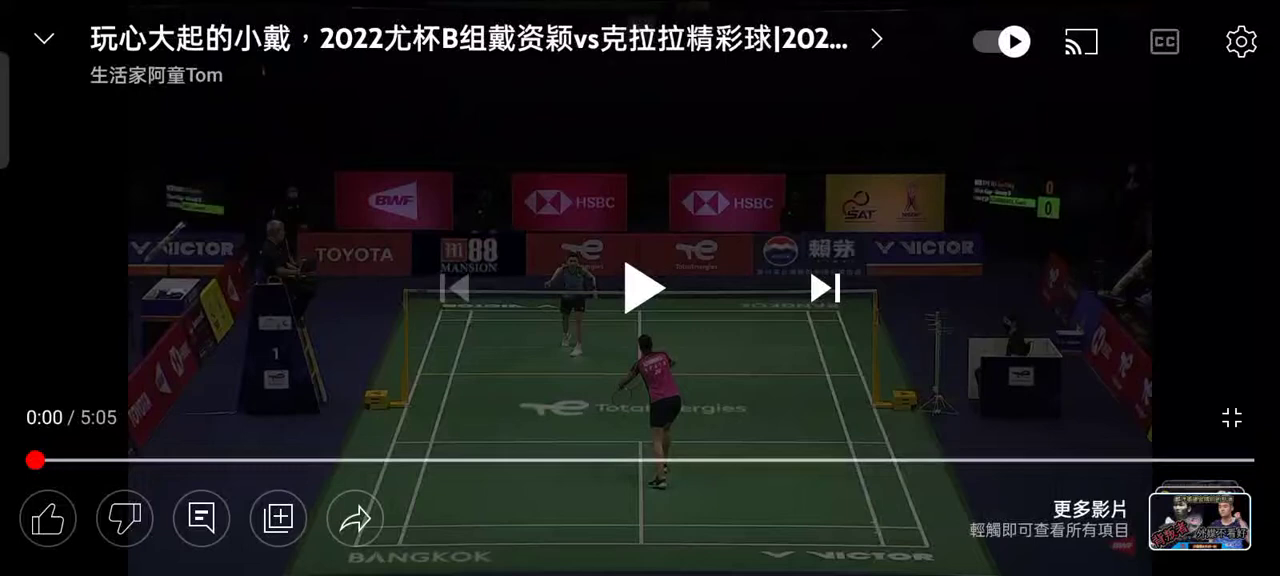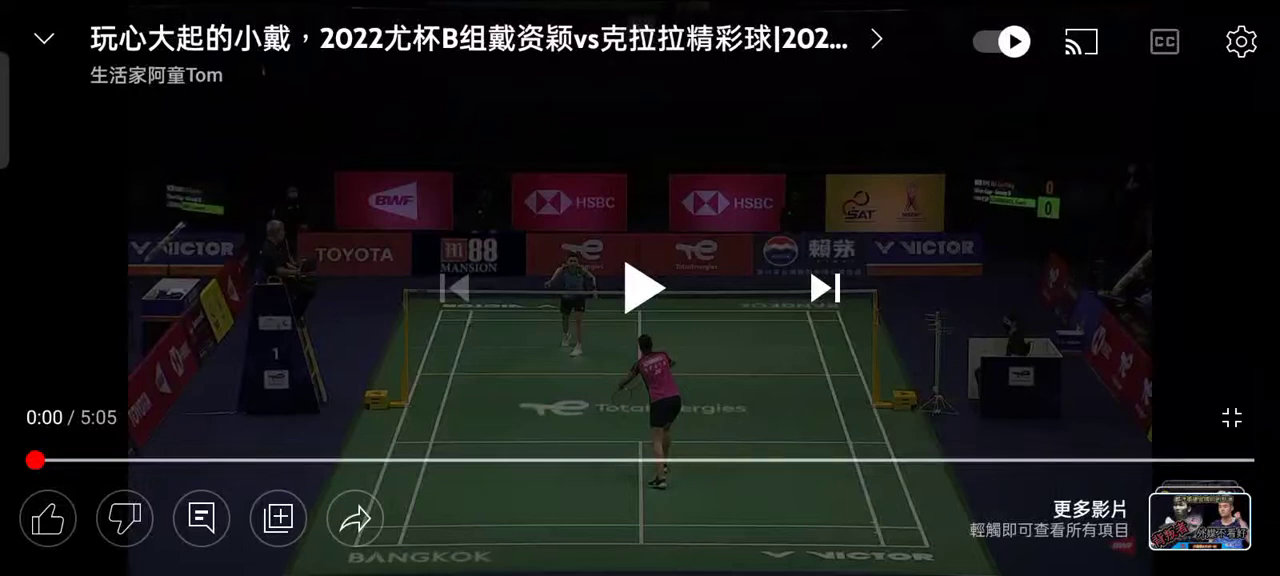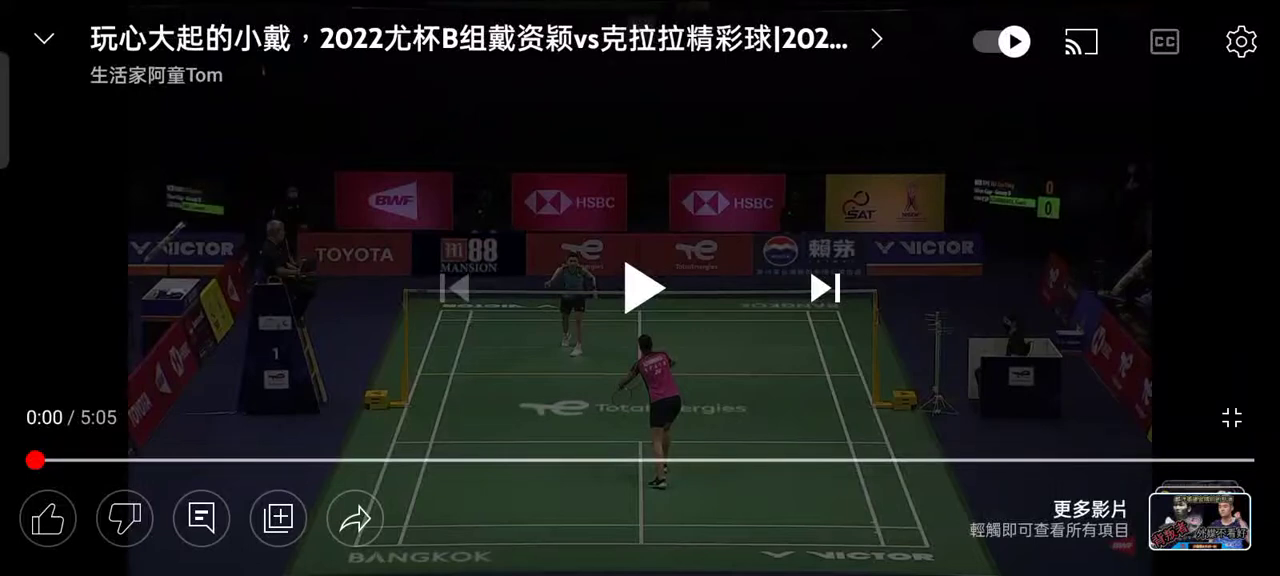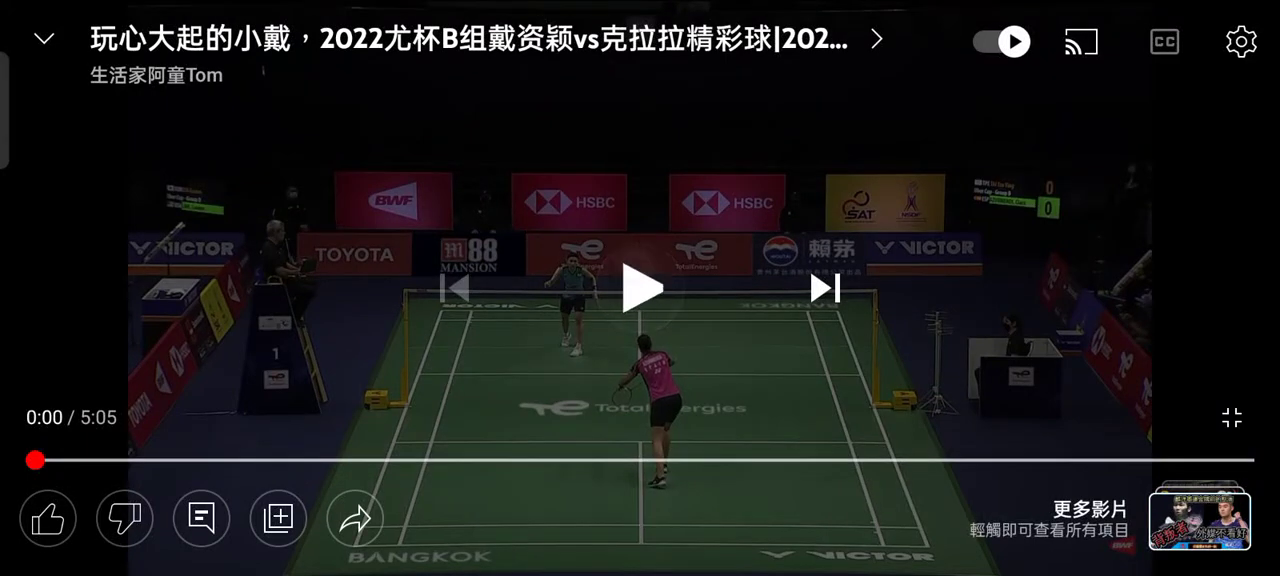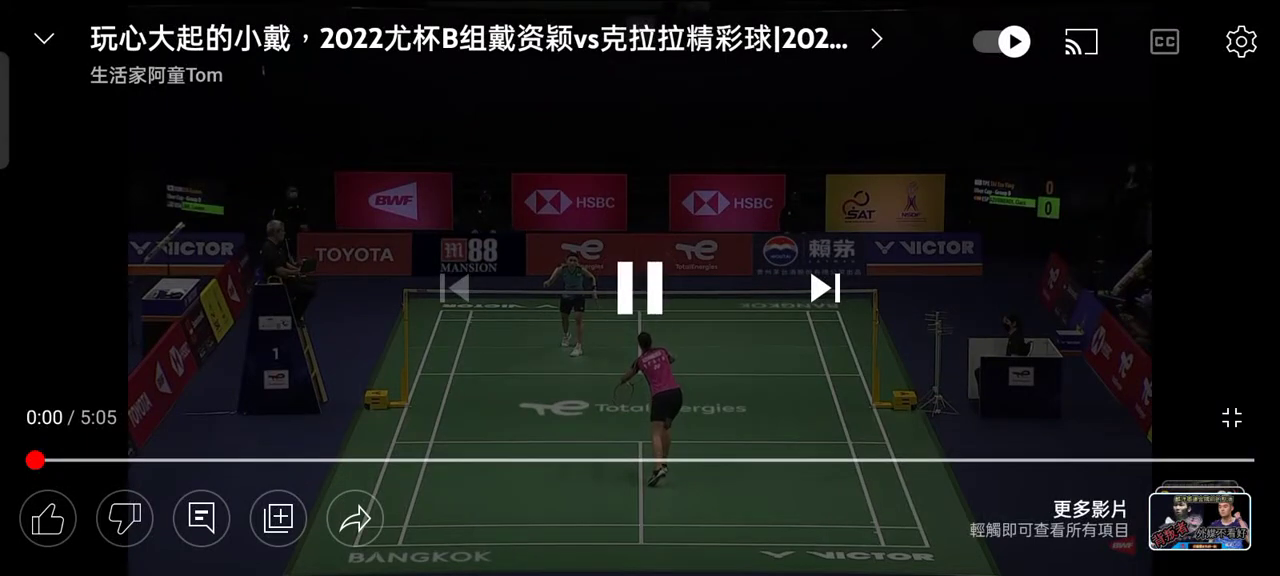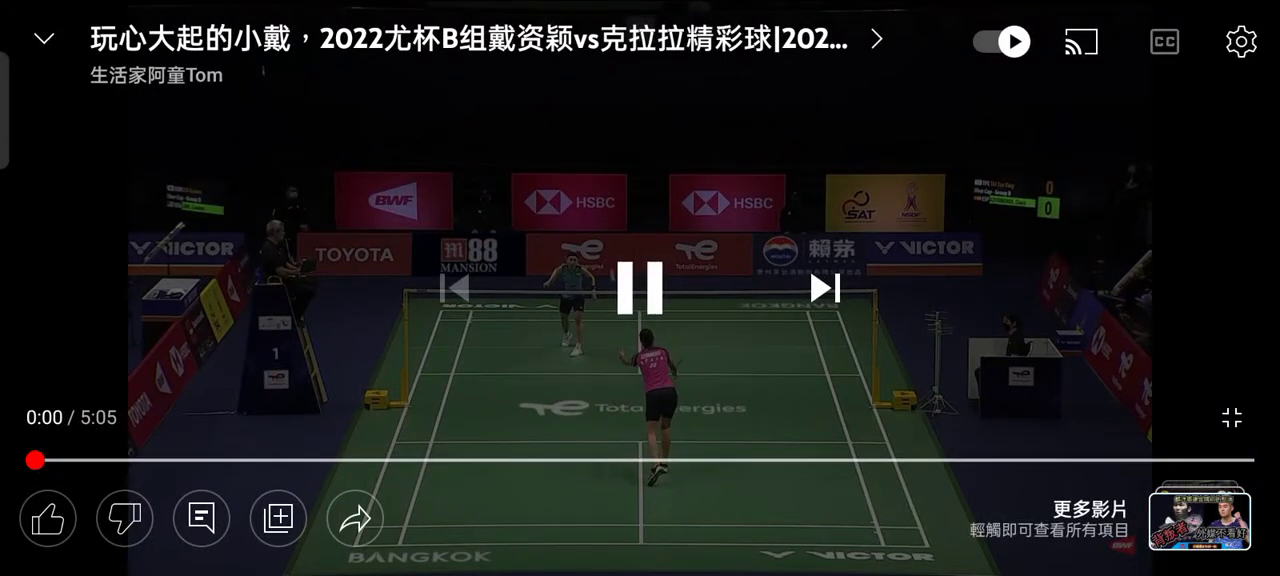
dt=0.4s
person 1, frame 1
left shoulder: (640, 364)
right shoulder: (663, 355)
left elbow: (626, 380)
right elbow: (673, 364)
left wrist: (620, 386)
left hip: (659, 402)
right hip: (675, 398)
left knee: (657, 440)
right knee: (666, 430)
left ankle: (661, 478)
right ankle: (664, 465)
person 1, frame 2
left shoulder: (640, 364)
right shoulder: (663, 355)
left elbow: (626, 380)
right elbow: (673, 363)
left wrist: (620, 386)
left hip: (659, 402)
right hip: (675, 399)
left knee: (657, 440)
right knee: (666, 430)
left ankle: (661, 478)
right ankle: (664, 464)
person 1, frame 3
left shoulder: (640, 364)
right shoulder: (663, 355)
left elbow: (626, 380)
right elbow: (672, 363)
left wrist: (620, 386)
left hip: (659, 402)
right hip: (675, 399)
left knee: (657, 440)
right knee: (666, 429)
left ankle: (661, 478)
right ankle: (663, 464)
person 1, frame 4
left shoulder: (639, 364)
right shoulder: (662, 355)
left elbow: (625, 380)
right elbow: (672, 363)
left wrist: (620, 386)
left hip: (659, 401)
right hip: (676, 398)
left knee: (656, 440)
right knee: (666, 430)
left ankle: (660, 476)
right ankle: (663, 465)
person 1, frame 5
left shoulder: (640, 361)
right shoulder: (662, 351)
left elbow: (626, 378)
right elbow: (672, 360)
left wrist: (623, 381)
left hip: (660, 396)
right hip: (676, 393)
left knee: (656, 434)
right knee: (666, 428)
left ankle: (658, 468)
right ankle: (663, 464)
person 1, frame 6
left shoulder: (639, 356)
right shoulder: (663, 352)
left elbow: (627, 362)
right elbow: (673, 368)
left wrist: (621, 355)
left hip: (653, 394)
right hip: (670, 392)
left knee: (651, 433)
right knee: (665, 427)
left ankle: (656, 465)
right ankle: (664, 463)
